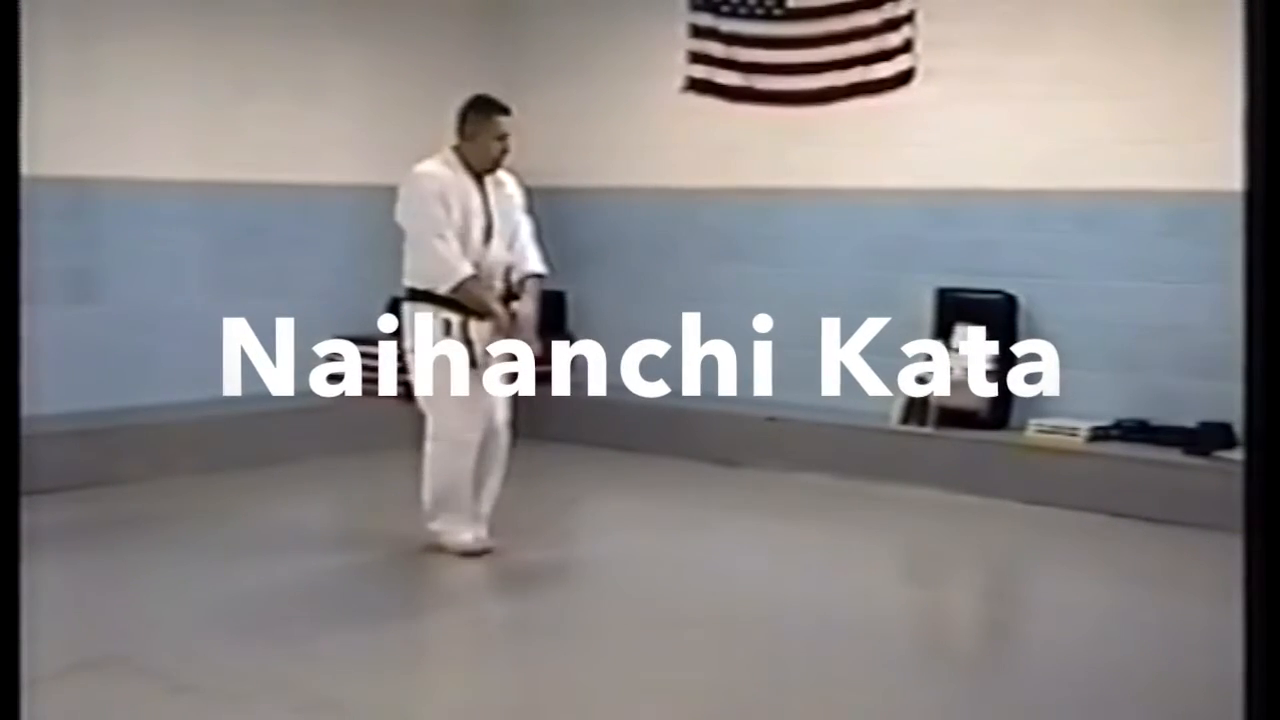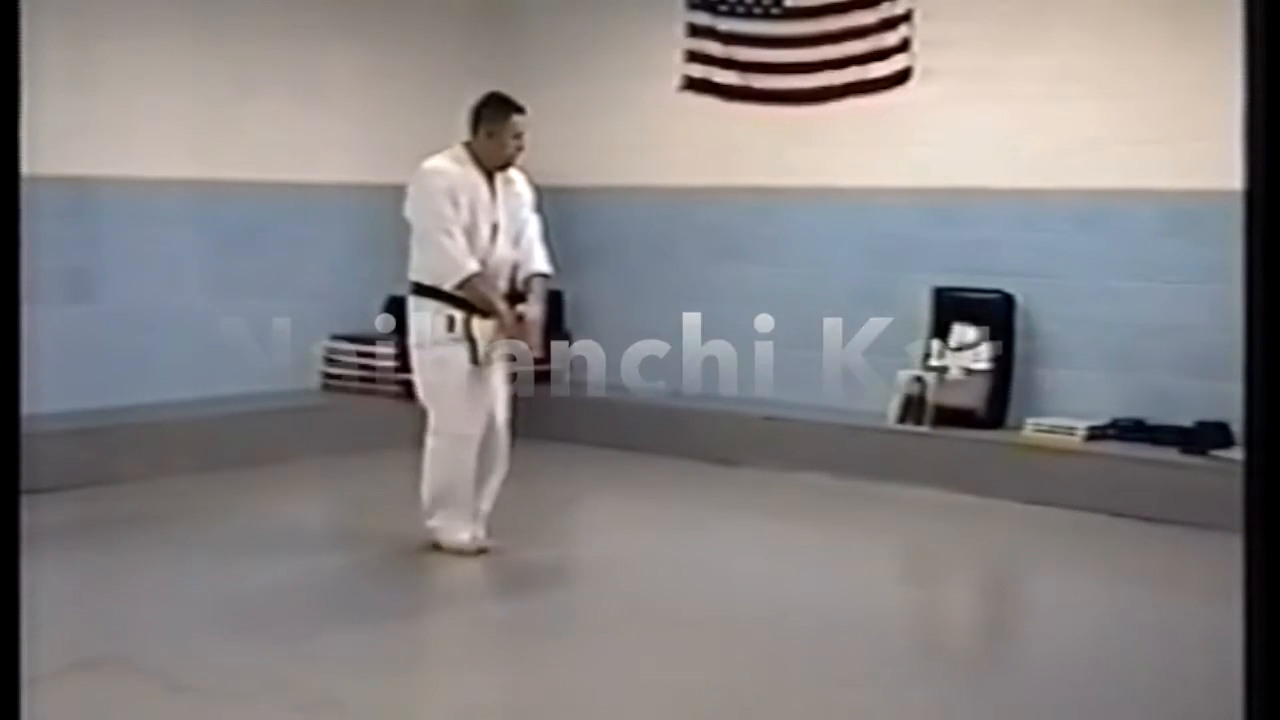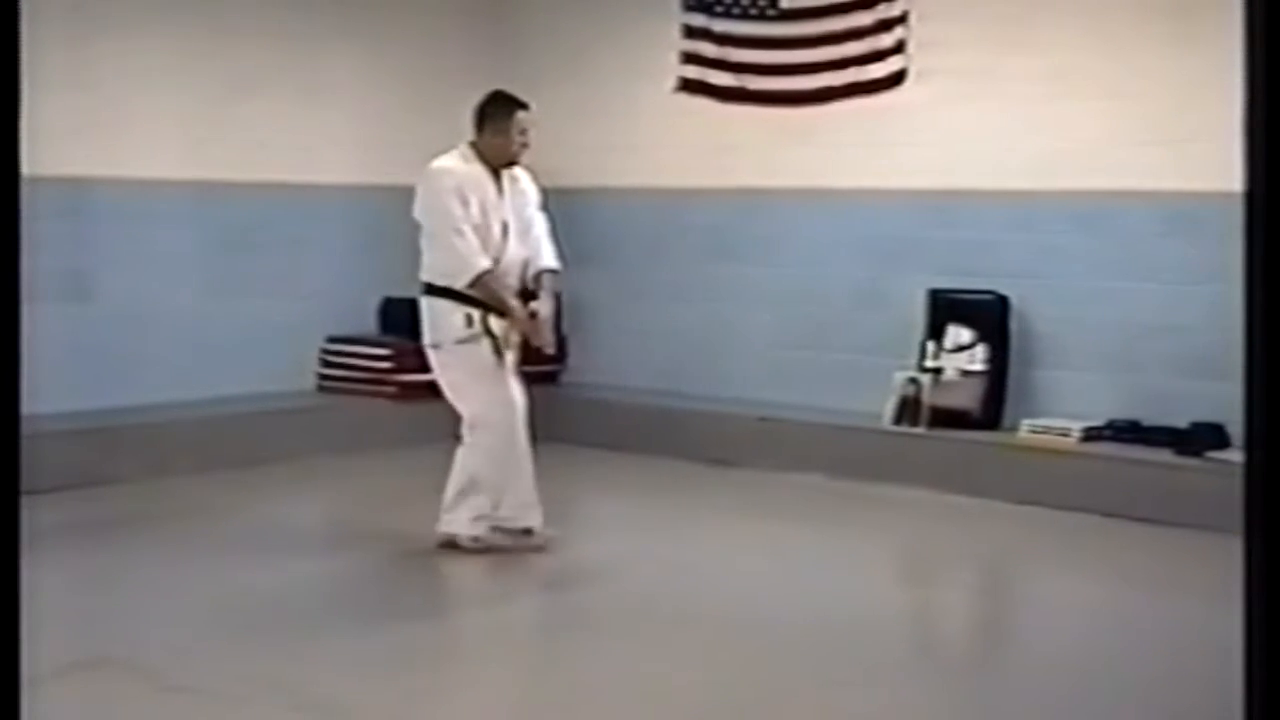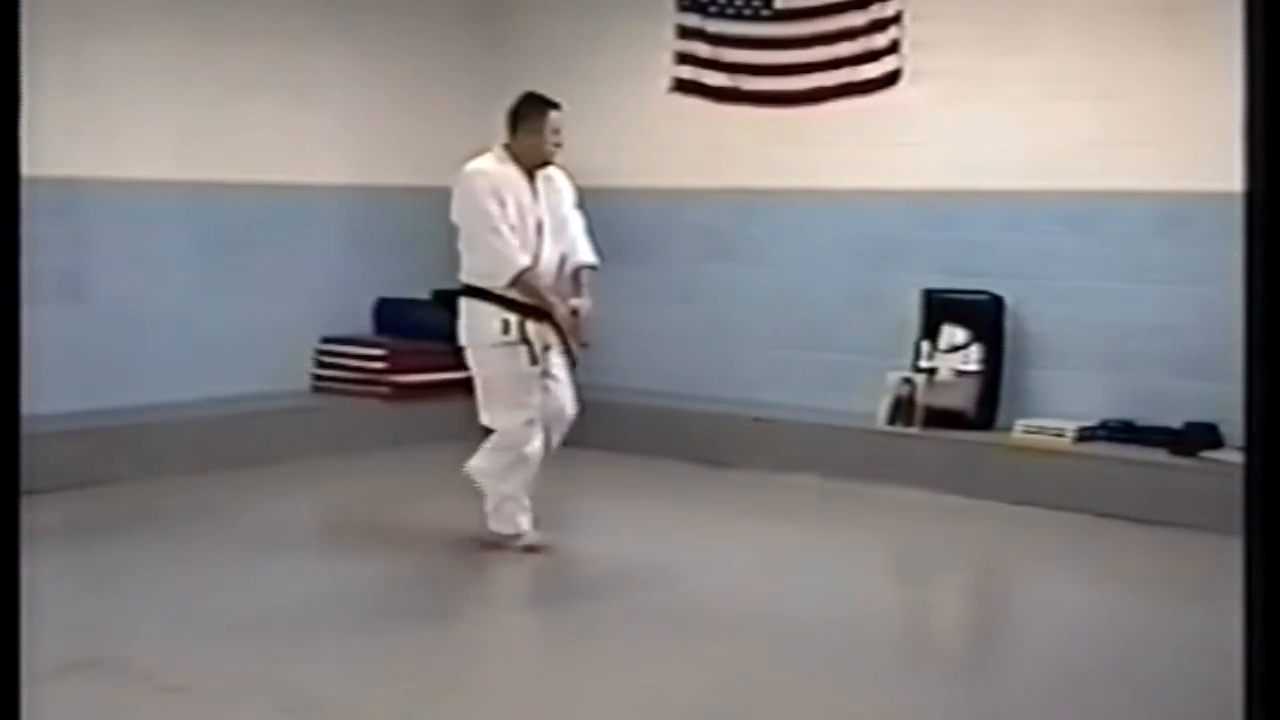
dt=0.5s
person 1, frame 1
left shoulder: (506, 186)
right shoulder: (427, 182)
left elbow: (524, 250)
right elbow: (444, 265)
left wrist: (526, 302)
right wrist: (498, 312)
left hip: (488, 323)
right hip: (439, 322)
left knee: (493, 426)
right knee: (456, 426)
left ankle: (472, 522)
right ankle: (451, 527)
person 1, frame 2
left shoulder: (516, 184)
right shoulder: (437, 177)
left elbow: (530, 248)
right elbow: (449, 259)
left wrist: (533, 303)
right wrist: (500, 309)
left hip: (491, 319)
right hip: (443, 316)
left knee: (493, 426)
right knee: (458, 424)
left ankle: (470, 523)
right ankle: (448, 526)
person 1, frame 3
left shoulder: (521, 182)
right shoulder: (445, 177)
left elbow: (537, 244)
right elbow: (462, 258)
left wrist: (544, 299)
right wrist: (514, 307)
left hip: (497, 317)
right hip: (458, 315)
left knee: (487, 421)
right knee: (501, 416)
left ankle: (461, 525)
right ankle: (514, 521)
person 1, frame 4
left shoulder: (556, 181)
right shoulder: (481, 179)
left elbow: (574, 241)
right elbow: (502, 258)
left wrist: (582, 296)
right wrist: (554, 303)
left hip: (538, 318)
right hip: (497, 317)
left knee: (558, 410)
right knee: (519, 423)
left ankle: (490, 480)
right ankle: (508, 523)
